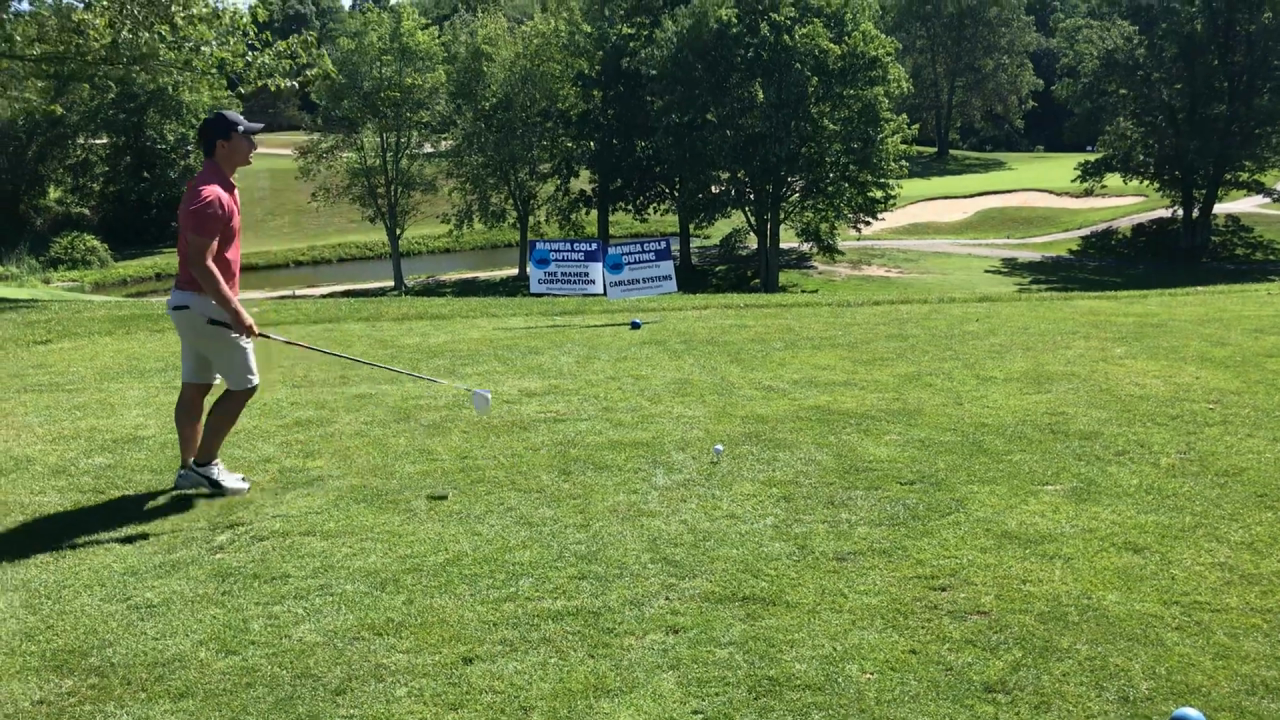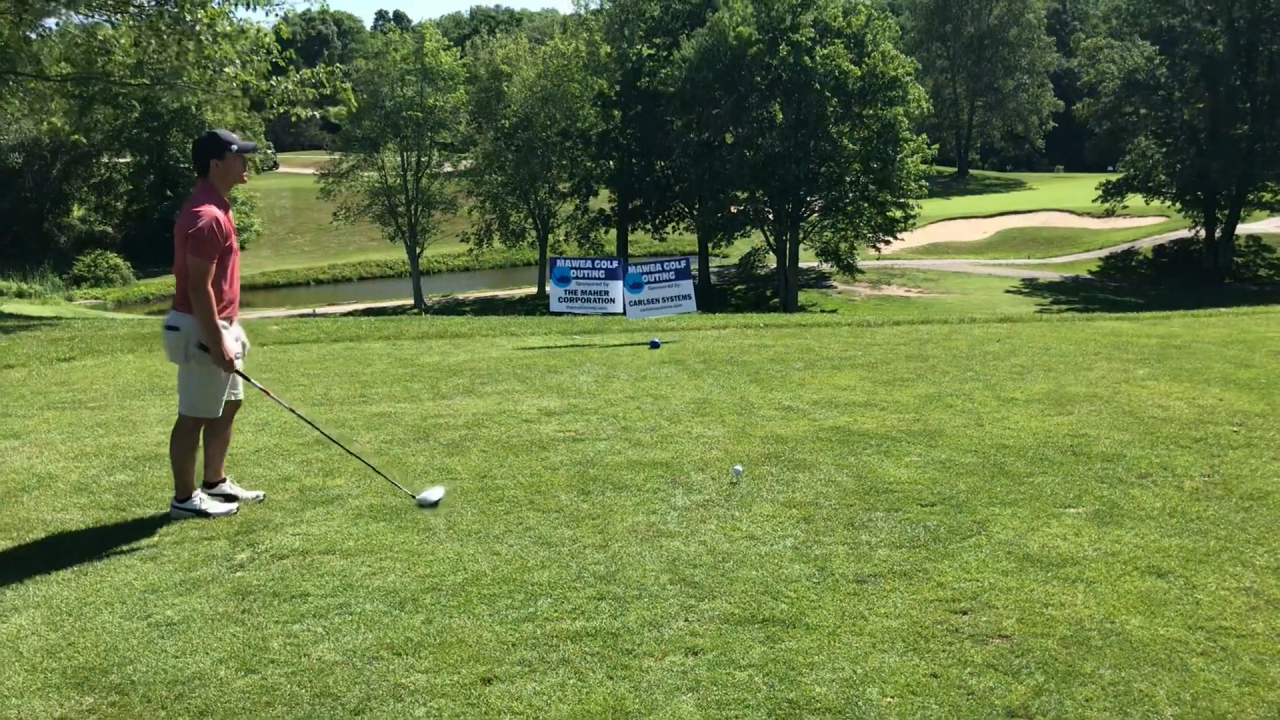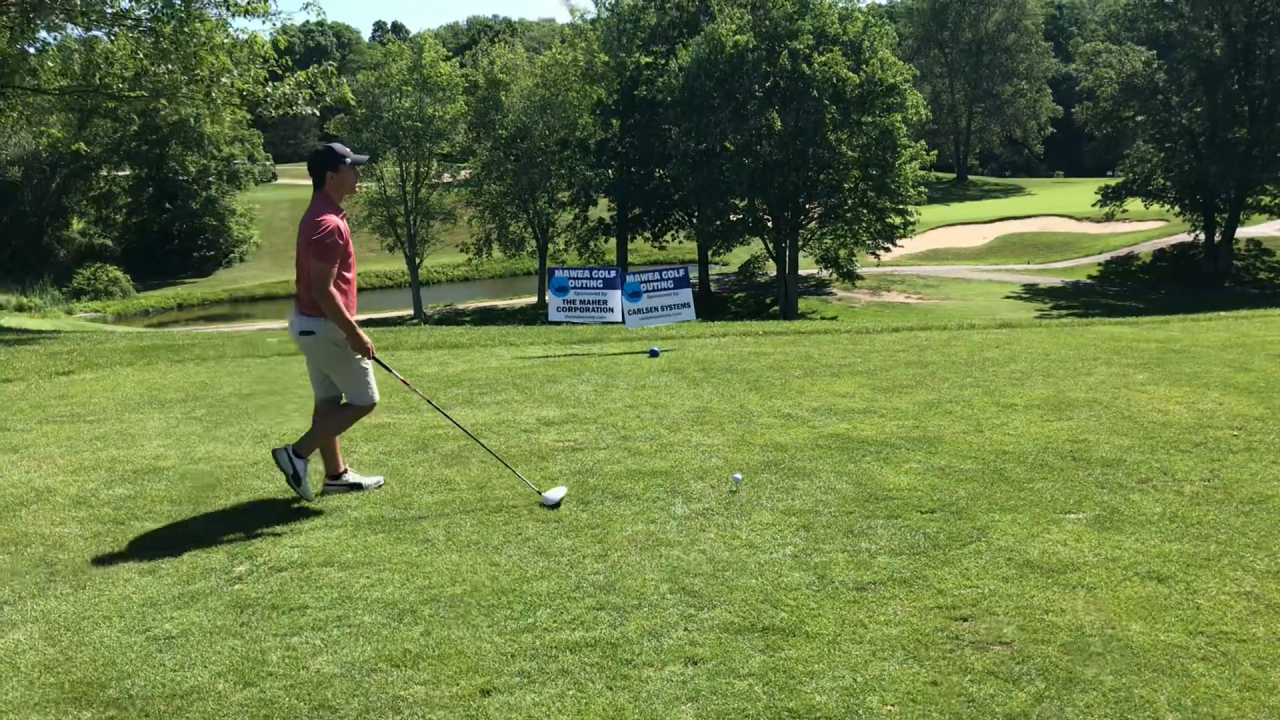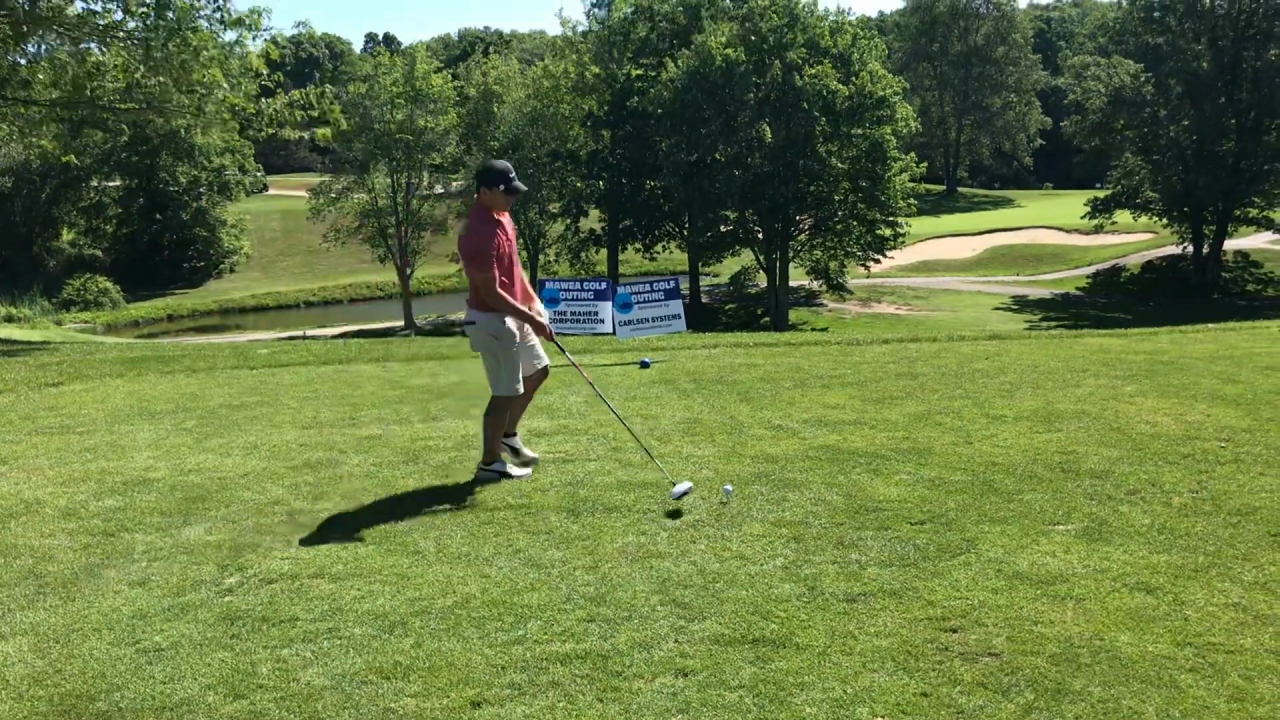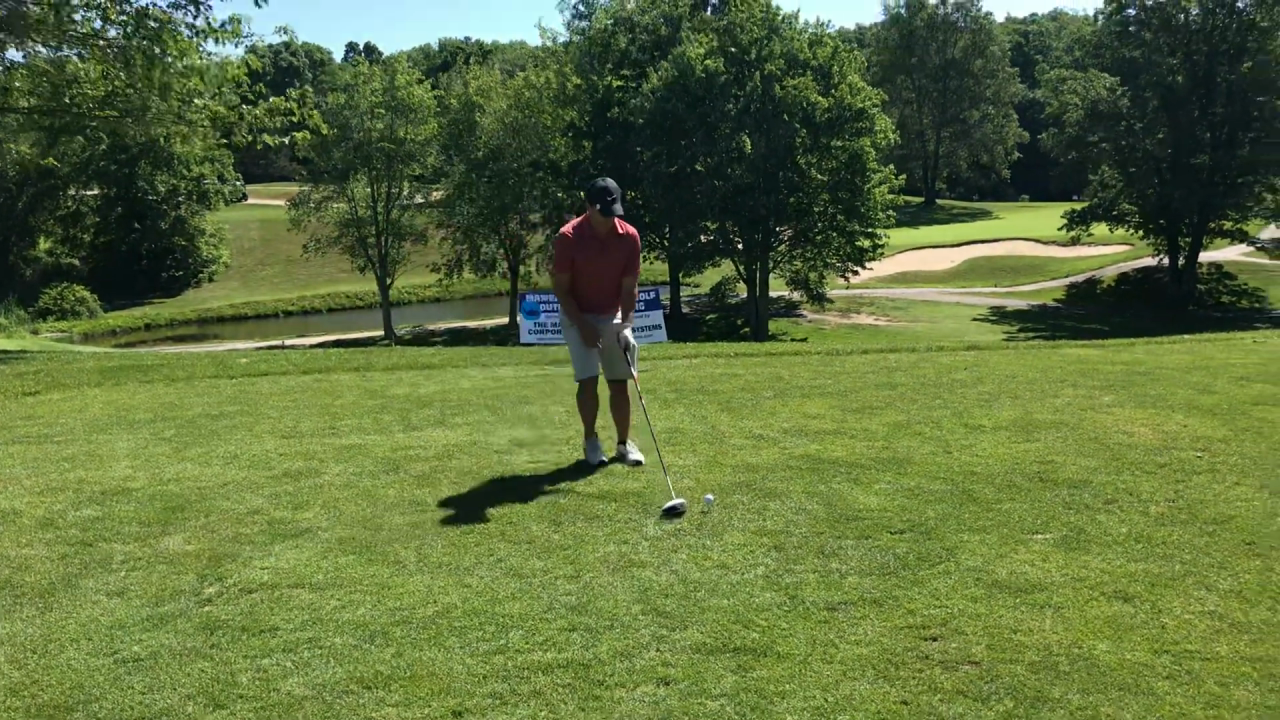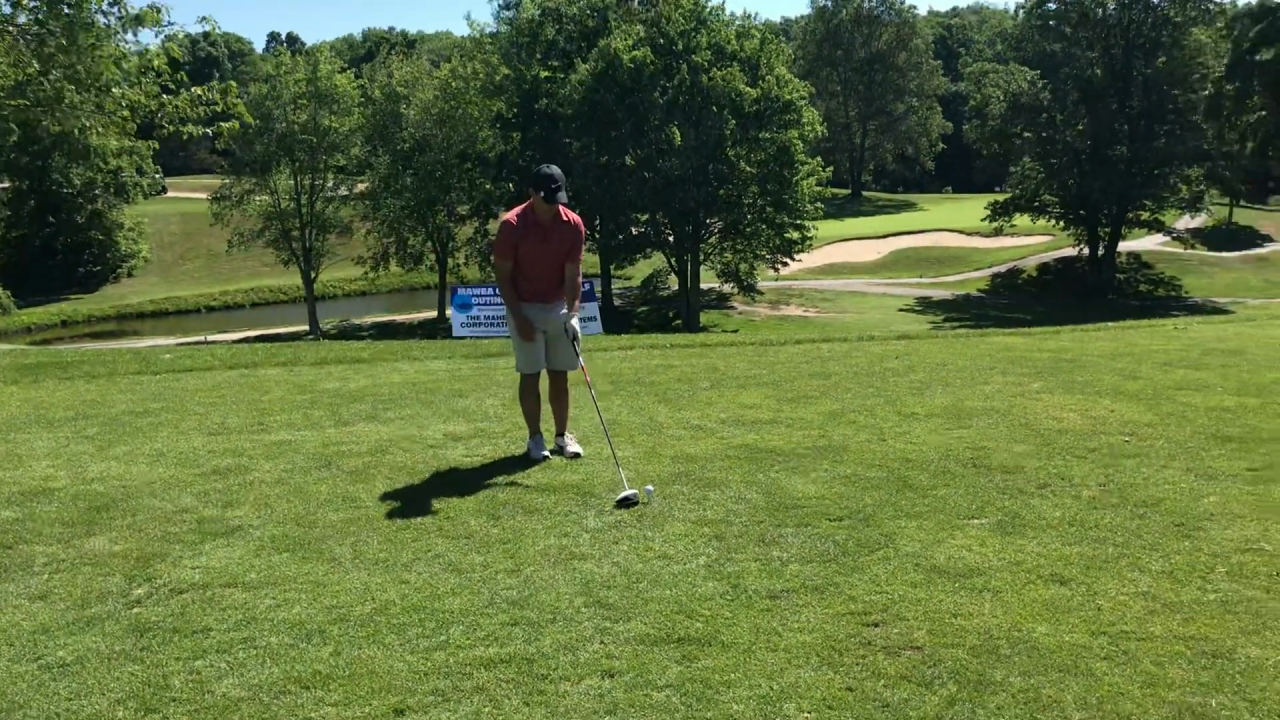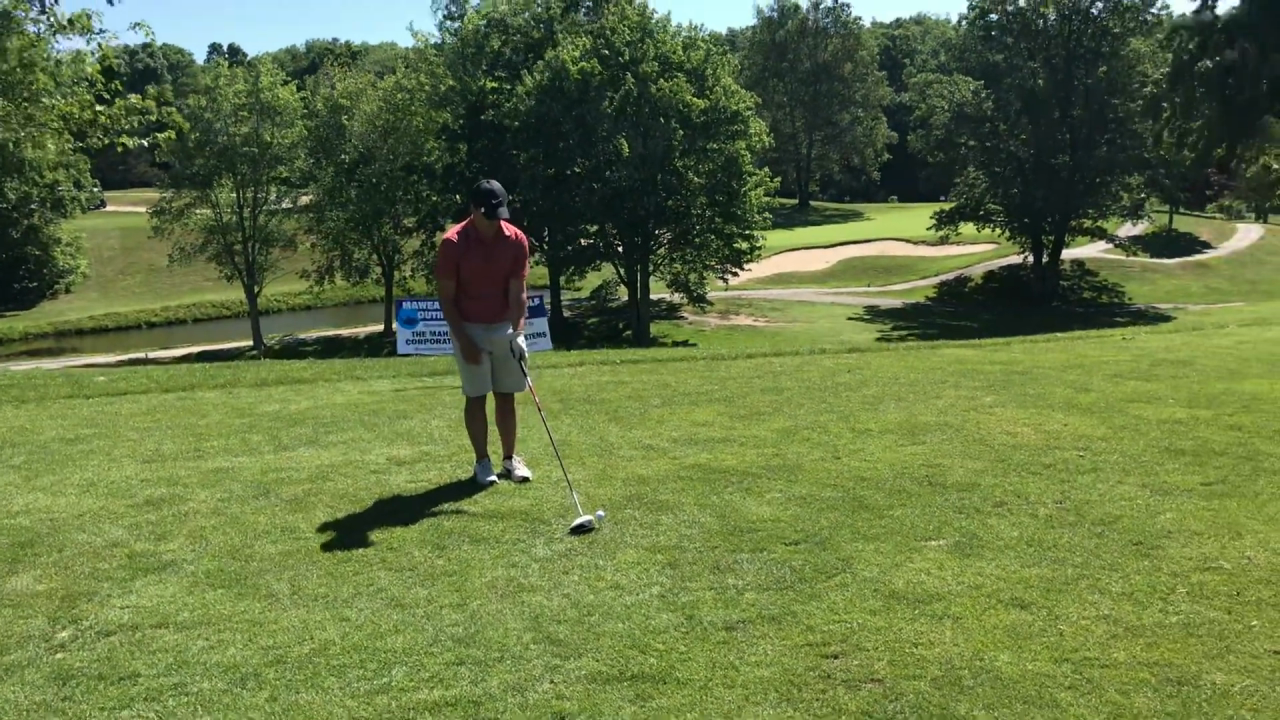
dt=0.7s
person 1, frame 1
left shoulder: (218, 187)
right shoulder: (211, 196)
right elbow: (201, 263)
right wrist: (236, 312)
left hip: (199, 303)
right hip: (206, 306)
left knee: (197, 387)
right knee: (243, 384)
left ankle: (196, 465)
right ankle: (202, 466)
person 1, frame 2
left shoulder: (216, 207)
right shoulder: (206, 216)
right elbow: (198, 287)
left wrist: (231, 328)
right wrist: (216, 342)
left hip: (218, 324)
right hip: (202, 330)
left knee: (226, 406)
right knee: (195, 415)
left ankle: (215, 482)
right ankle: (185, 498)
person 1, frame 3
left shoulder: (323, 215)
right shoulder: (328, 224)
right elbow: (322, 289)
left wrist: (347, 325)
right wrist: (353, 331)
left hip: (314, 324)
right hip: (324, 328)
left knee: (330, 401)
right knee: (363, 401)
left ankle: (337, 473)
right ankle: (295, 452)
person 1, frame 4
left shoulder: (501, 217)
right shoulder: (477, 231)
right elbow: (490, 291)
left wrist: (534, 303)
right wrist: (530, 318)
left hip: (510, 316)
right hip: (491, 320)
left knee: (537, 372)
right knee: (506, 392)
left ankle: (507, 435)
right ankle: (490, 461)
person 1, frame 5
left shoulder: (630, 236)
right shoulder: (568, 237)
left elbow: (629, 287)
right elbow: (561, 289)
left wrist: (625, 325)
right wrist: (583, 325)
left hip: (614, 317)
right hip: (578, 318)
left knee: (619, 383)
right knee: (588, 379)
left ankle: (624, 443)
right ankle: (590, 439)
person 1, frame 6
left shoulder: (573, 224)
right shoulder: (512, 225)
left elbow: (573, 274)
right elbow: (503, 276)
left wrist: (573, 314)
right wrist: (518, 317)
left hip: (559, 307)
right hip: (524, 308)
left knee: (559, 375)
right knee: (530, 375)
left ankle: (562, 435)
right ankle: (535, 437)
person 1, frame 7
left shoulder: (516, 240)
right shoulder: (453, 243)
left elbow: (518, 291)
right elbow: (446, 297)
left wrist: (518, 331)
right wrist: (462, 340)
left hip: (504, 327)
right hip: (469, 329)
left knee: (506, 397)
right knee: (476, 397)
left ankle: (510, 458)
right ankle: (482, 461)
